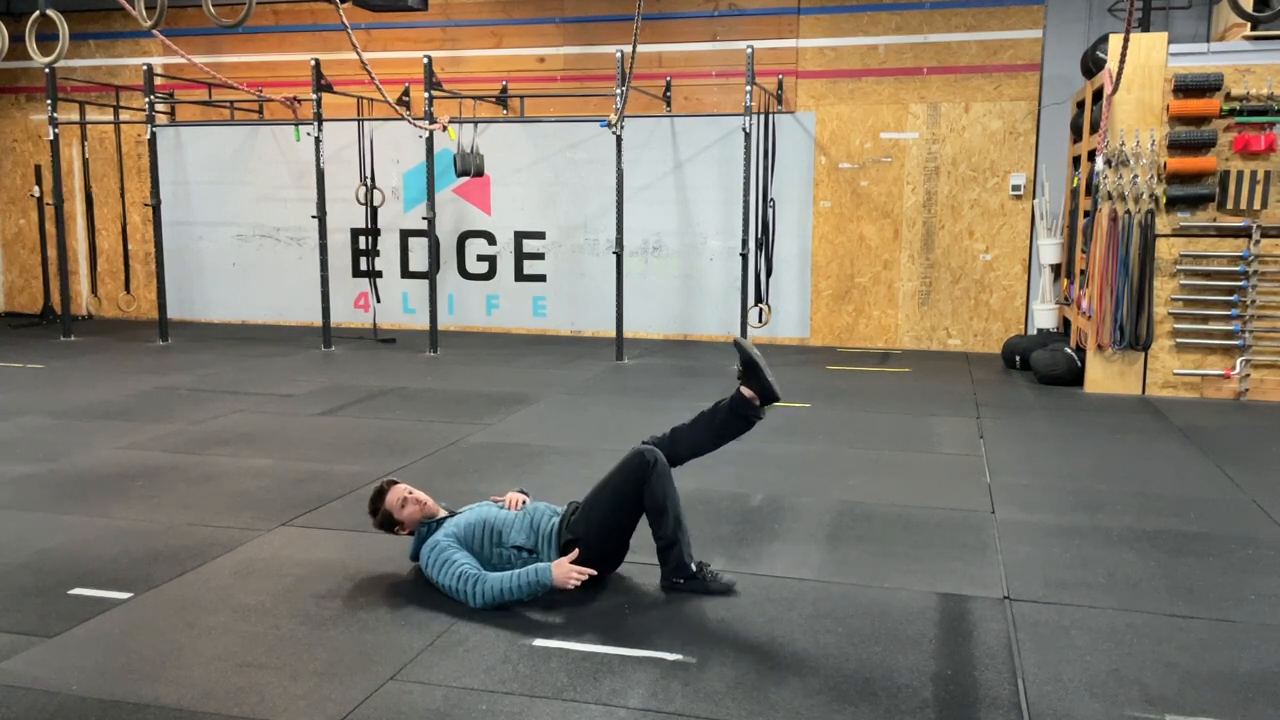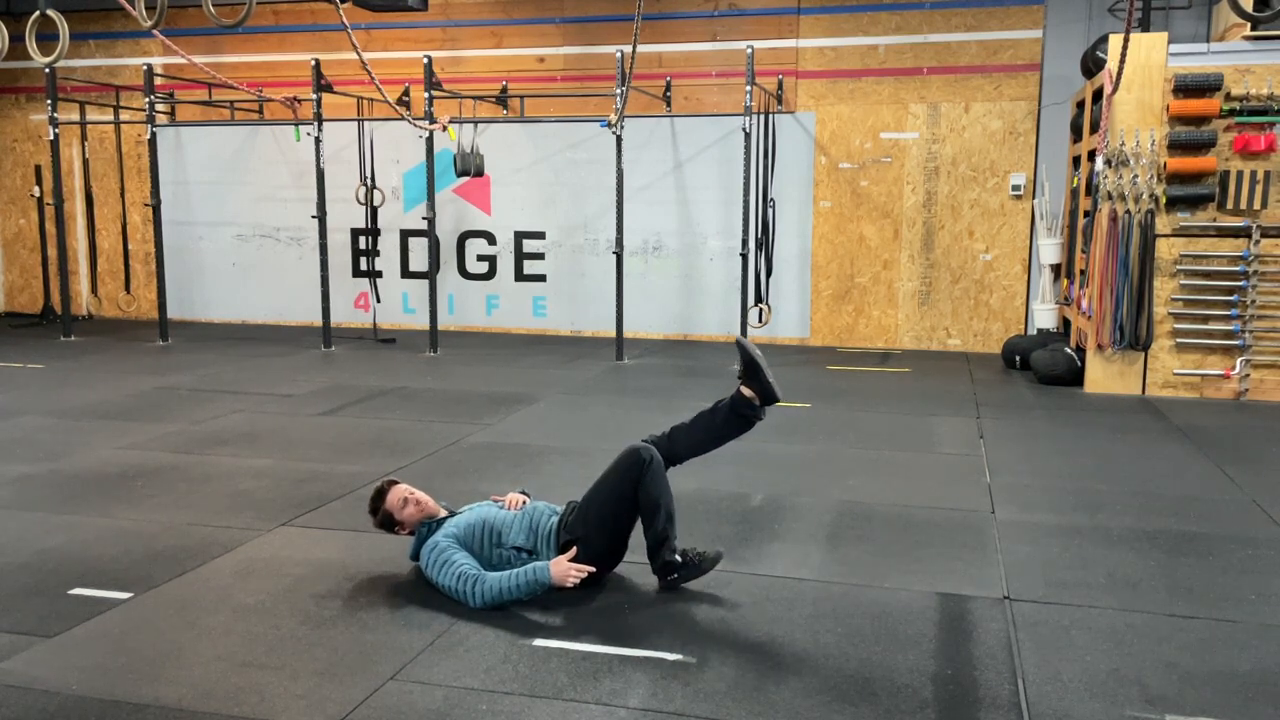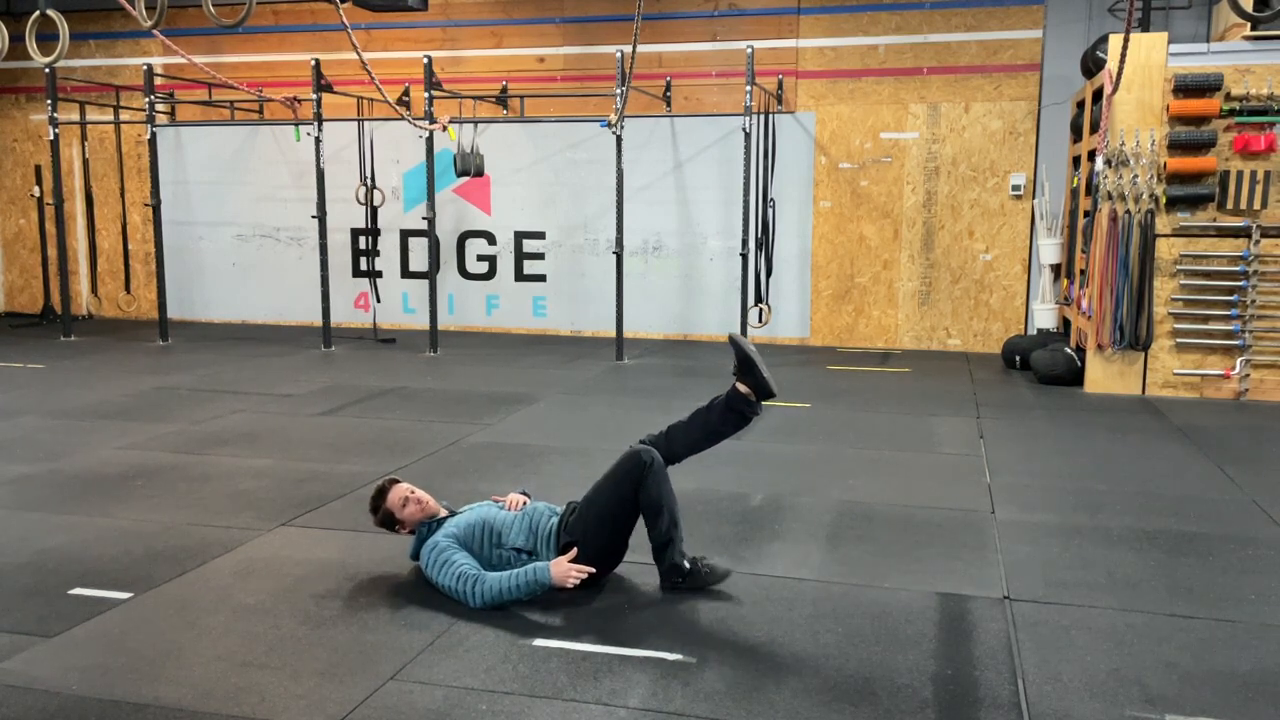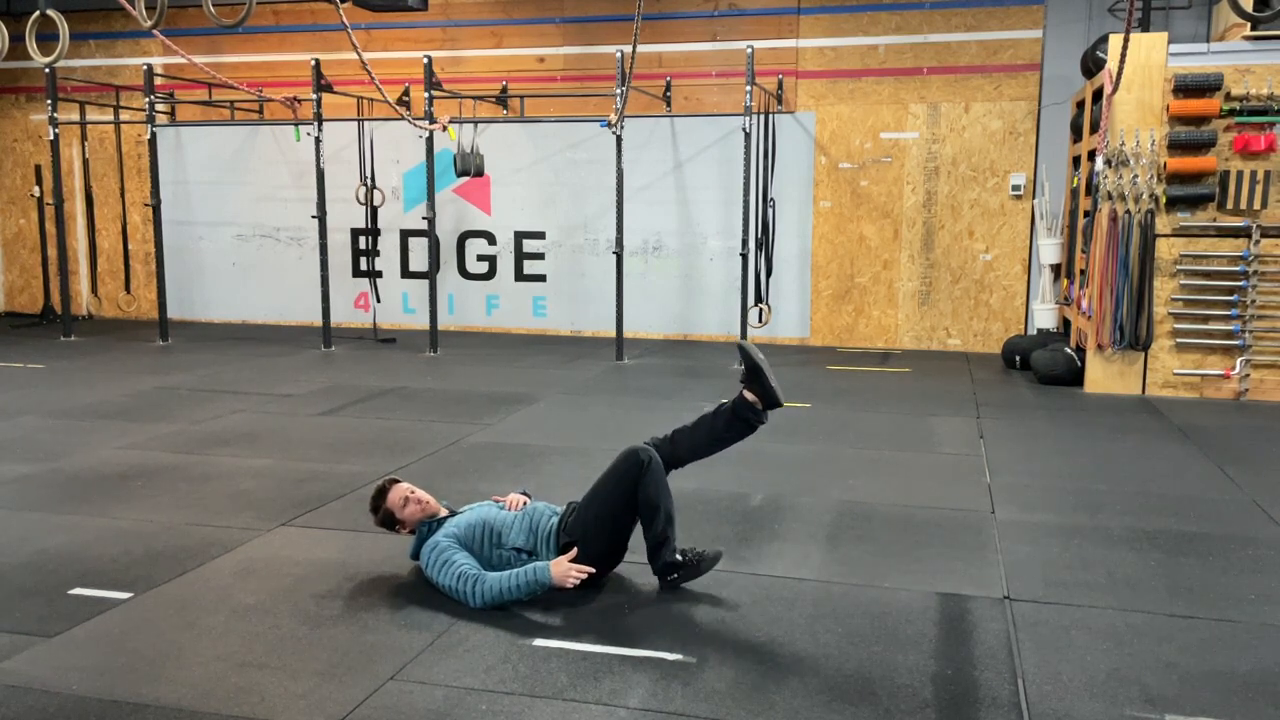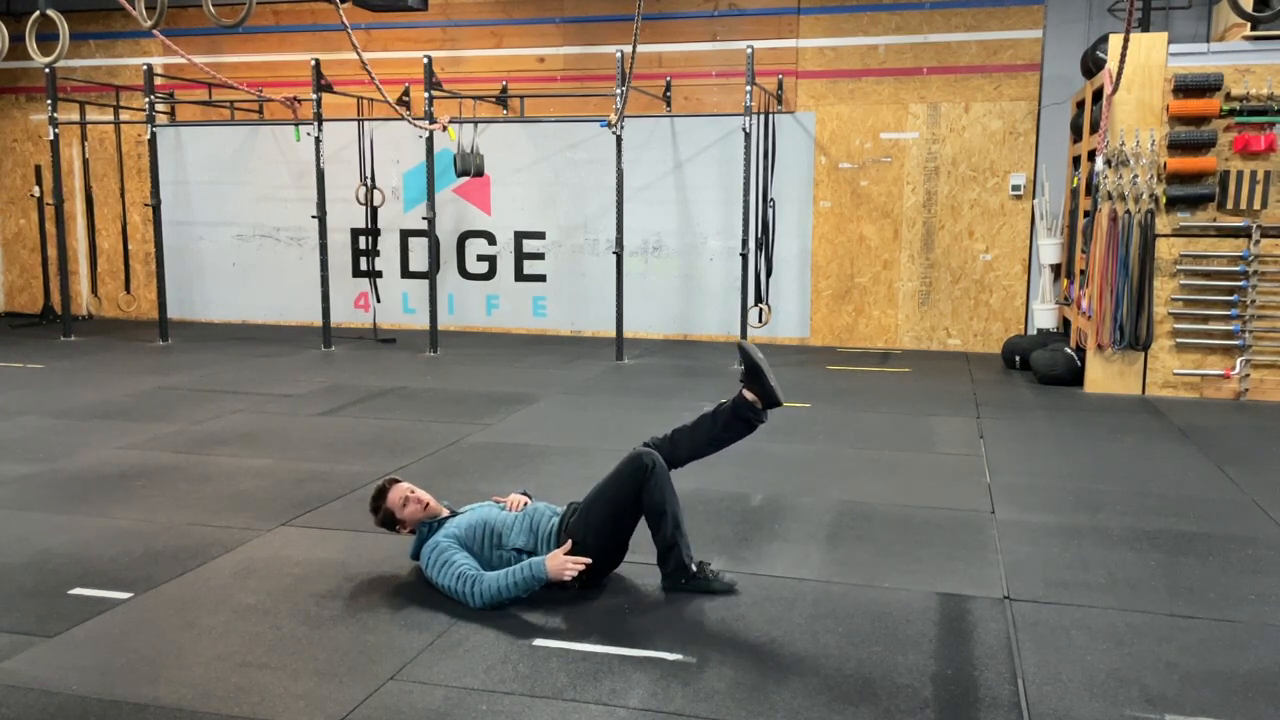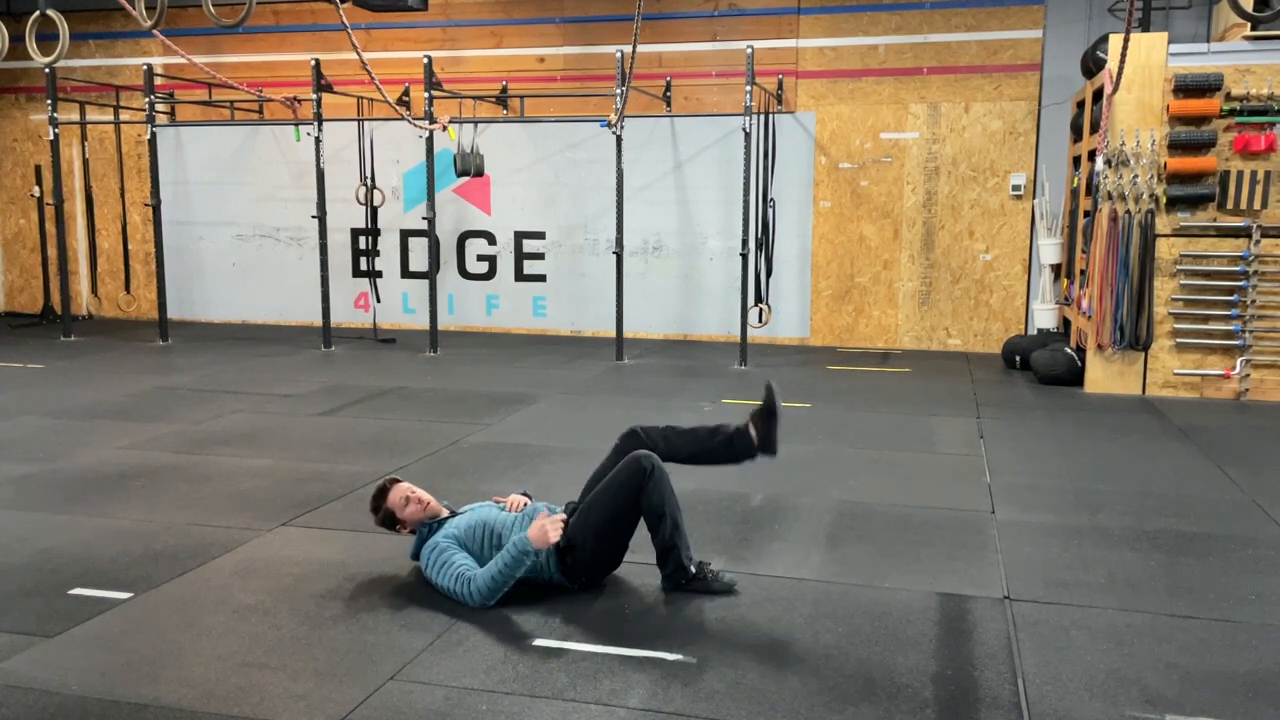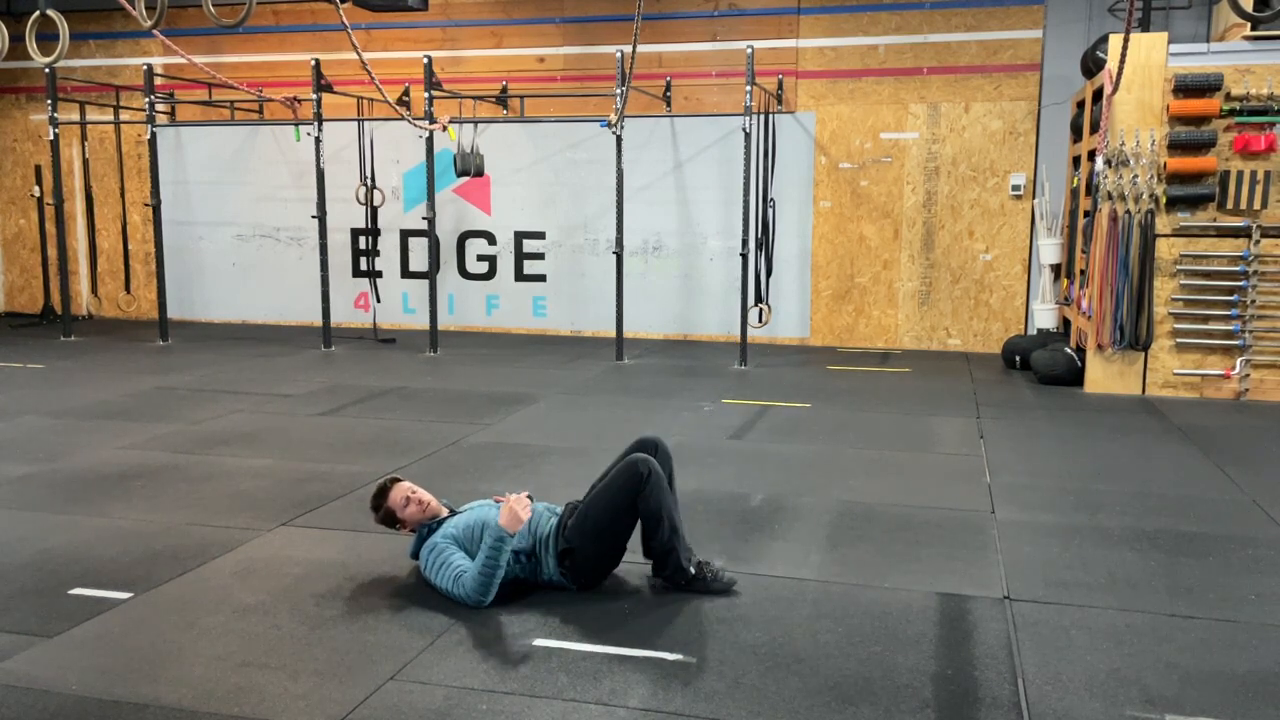
dt=0.3s
person 1, frame 1
left shoulder: (464, 515)
right shoulder: (437, 550)
right elbow: (478, 589)
left wrist: (516, 494)
right wrist: (546, 574)
left hip: (570, 521)
right hip: (578, 551)
left knee: (655, 450)
right knee: (647, 462)
left ankle: (748, 399)
right ankle: (680, 571)
person 1, frame 2
left shoulder: (465, 514)
right shoulder: (436, 550)
right elbow: (478, 590)
left wrist: (517, 495)
right wrist: (544, 573)
left hip: (569, 523)
right hip: (576, 551)
left knee: (654, 450)
right knee: (641, 459)
left ankle: (748, 398)
right ankle: (669, 565)
person 1, frame 3
left shoulder: (465, 514)
right shoulder: (437, 550)
right elbow: (478, 590)
left wrist: (519, 496)
right wrist: (544, 575)
left hip: (571, 522)
right hip: (577, 552)
left knee: (652, 449)
right knee: (643, 462)
left ankle: (744, 395)
right ankle: (675, 569)
person 1, frame 4
left shoulder: (466, 514)
right shoulder: (437, 550)
right elbow: (478, 589)
left wrist: (518, 496)
right wrist: (545, 574)
left hip: (569, 522)
right hip: (576, 551)
left knee: (656, 452)
right knee: (639, 460)
left ankle: (750, 403)
right ankle: (669, 565)
person 1, frame 5
left shoulder: (465, 514)
right shoulder: (437, 550)
right elbow: (478, 589)
left wrist: (520, 497)
right wrist: (542, 569)
left hip: (571, 522)
right hip: (579, 554)
left knee: (655, 452)
right knee: (644, 464)
left ankle: (749, 403)
right ankle: (680, 572)
person 1, frame 6
left shoulder: (464, 515)
right shoulder: (437, 554)
right elbow: (480, 591)
left wrist: (518, 498)
right wrist: (528, 543)
left hip: (570, 524)
right hip: (574, 559)
left knee: (637, 441)
right knee: (644, 467)
left ankle: (747, 437)
right ankle: (682, 574)
person 1, frame 7
left shoulder: (463, 513)
right shoulder: (436, 550)
right elbow: (476, 592)
left wrist: (521, 501)
right wrist: (503, 531)
left hip: (567, 522)
right hip: (572, 557)
left knee: (651, 448)
right knee: (640, 468)
left ankle: (673, 551)
right ankle: (680, 571)
